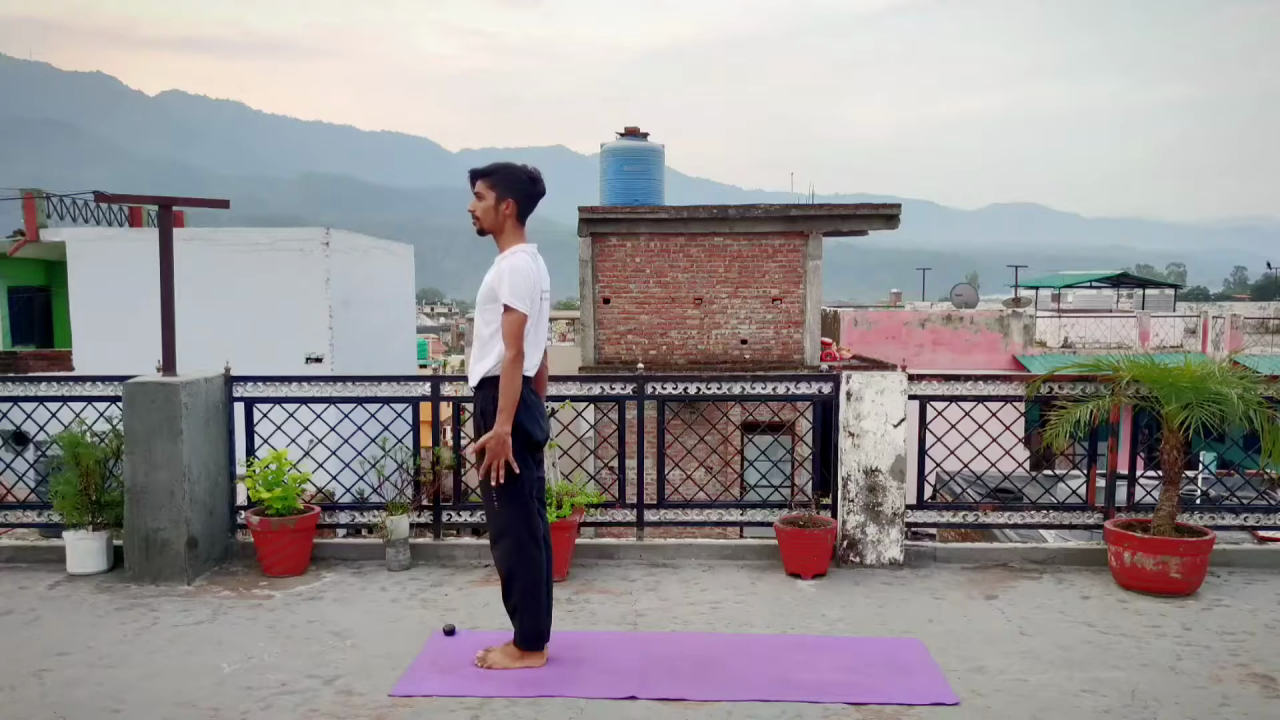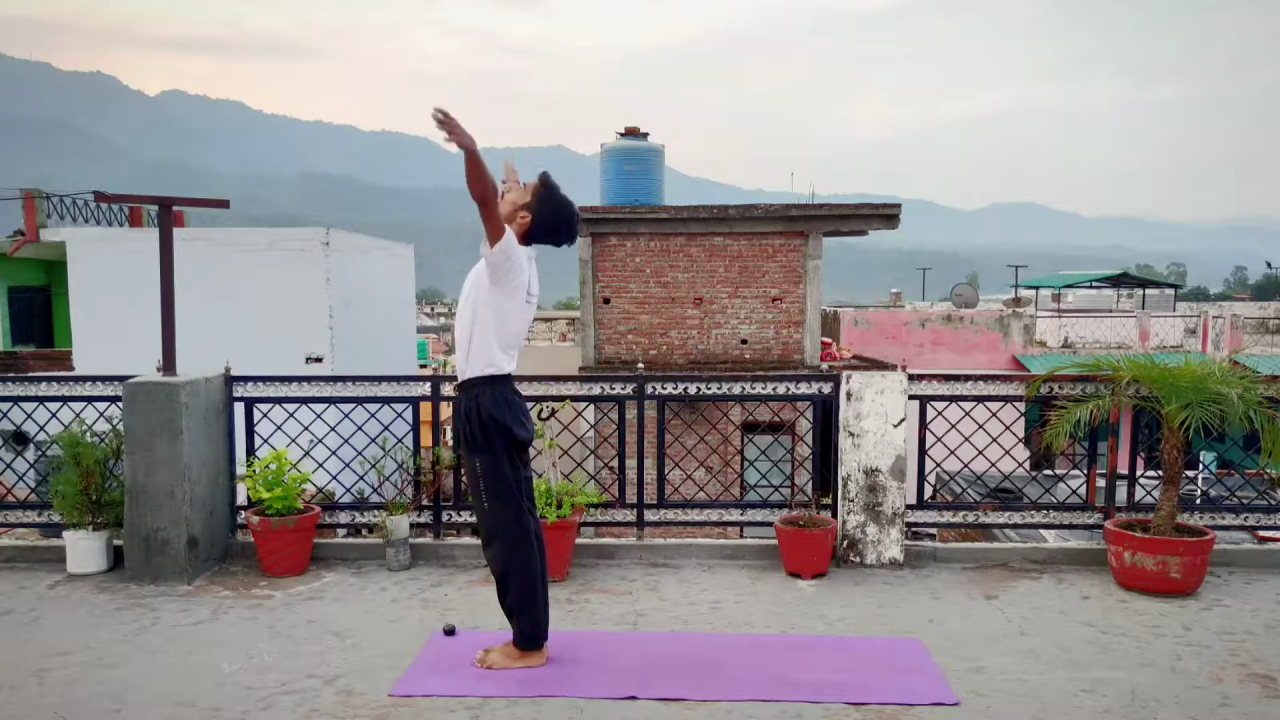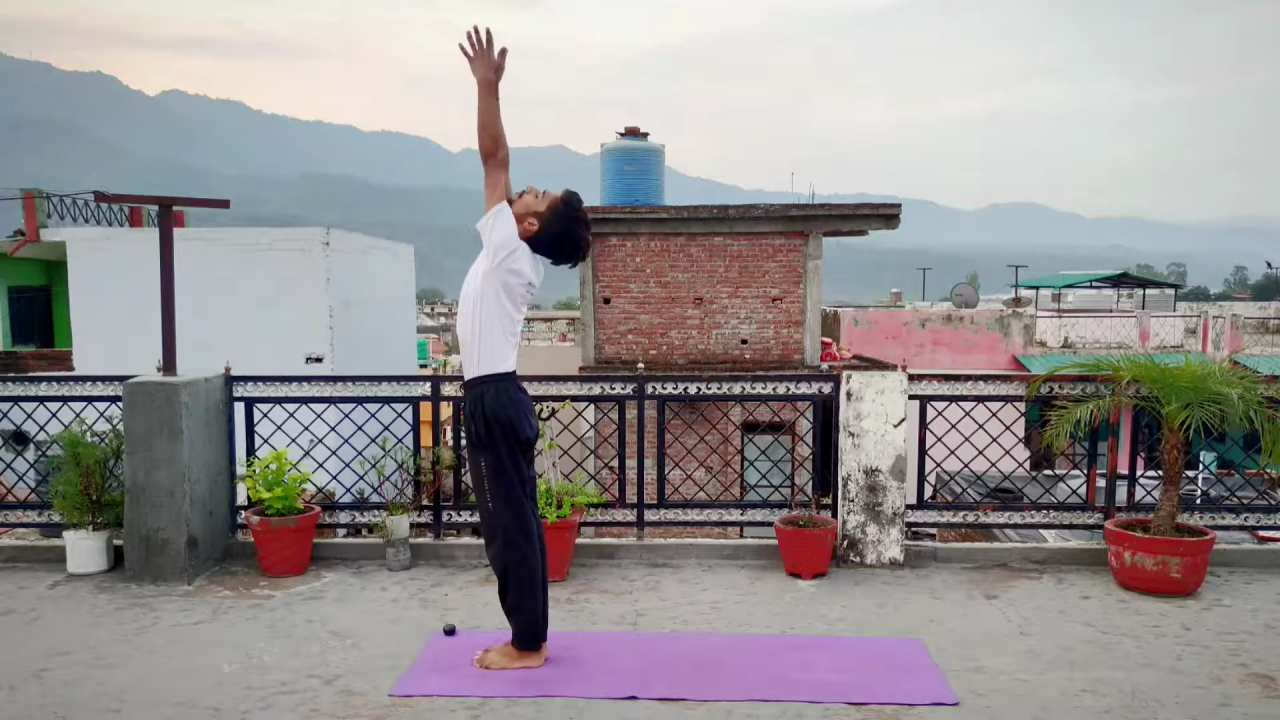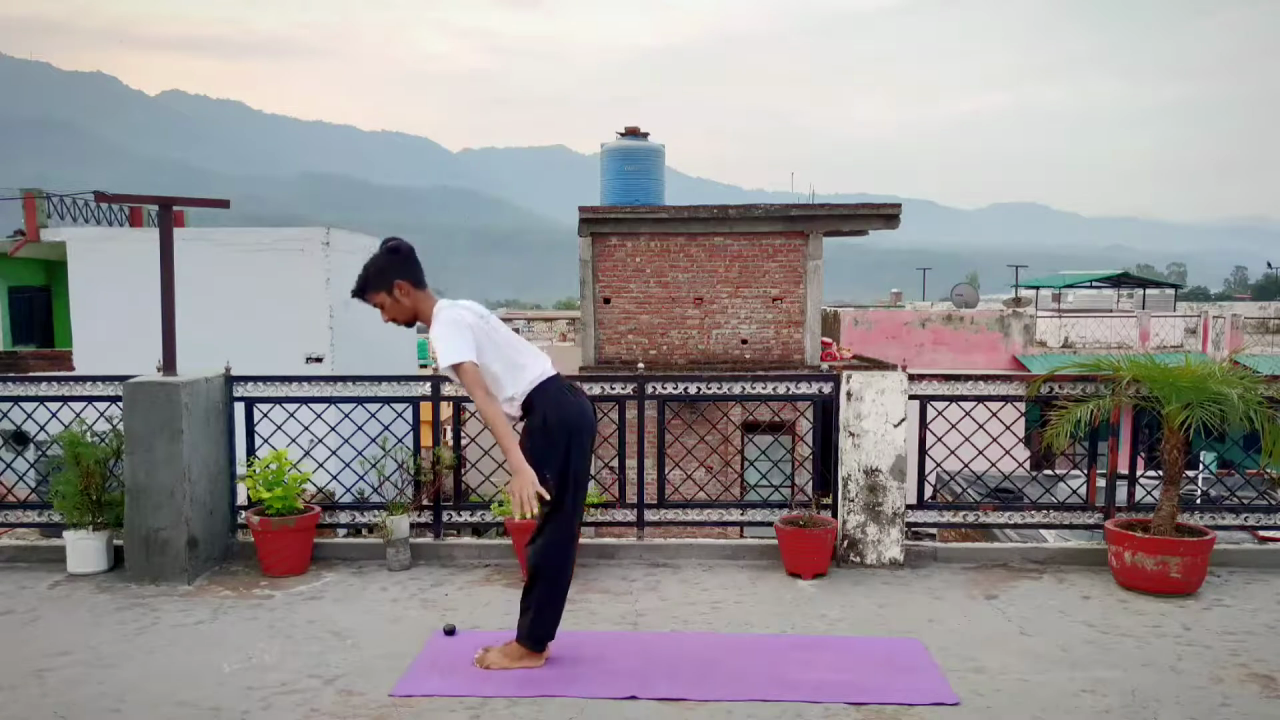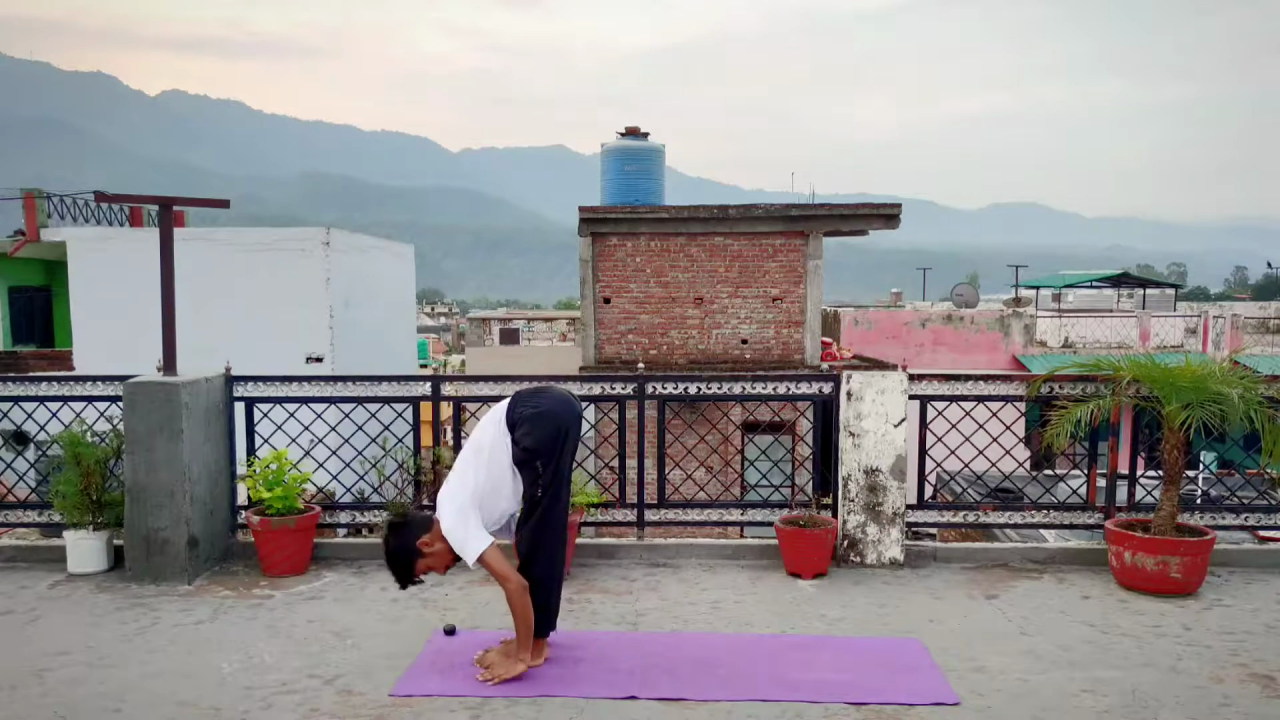
dt=0.7s
person 1, frame 1
left shoulder: (514, 266)
right shoulder: (527, 262)
left elbow: (513, 352)
left wrist: (501, 425)
left hip: (504, 403)
right hip: (518, 402)
left knee: (513, 527)
right knee: (526, 525)
left ankle: (528, 646)
right ankle: (531, 636)
person 1, frame 2
left shoulder: (508, 260)
right shoulder: (513, 247)
left elbow: (488, 203)
right elbow: (498, 205)
left wrist: (470, 150)
right wrist: (515, 184)
left hip: (487, 401)
right hip: (498, 401)
left knee: (507, 527)
right knee: (517, 525)
left ankle: (527, 643)
right ankle: (529, 635)
person 1, frame 3
left shoulder: (507, 250)
right shoulder: (519, 258)
left elbow: (493, 157)
right elbow: (499, 161)
left wrist: (486, 83)
right wrist: (489, 83)
left hip: (490, 400)
right hip: (500, 397)
left knee: (508, 525)
right knee: (515, 523)
left ankle: (527, 646)
right ankle: (529, 636)
person 1, frame 4
left shoulder: (445, 328)
right shoulder: (458, 311)
left elbow: (486, 398)
left wrist: (518, 465)
left hip: (554, 417)
right hip: (563, 409)
left knee: (549, 533)
right knee: (553, 532)
left ankle: (530, 647)
right ankle: (532, 639)
person 1, frame 5
left shoulder: (453, 521)
right shoulder: (459, 508)
left elbow: (515, 583)
left wrist: (523, 655)
left hip: (543, 417)
right hip: (551, 410)
left knee: (539, 535)
right knee: (541, 534)
left ankle: (534, 646)
right ankle: (535, 639)
